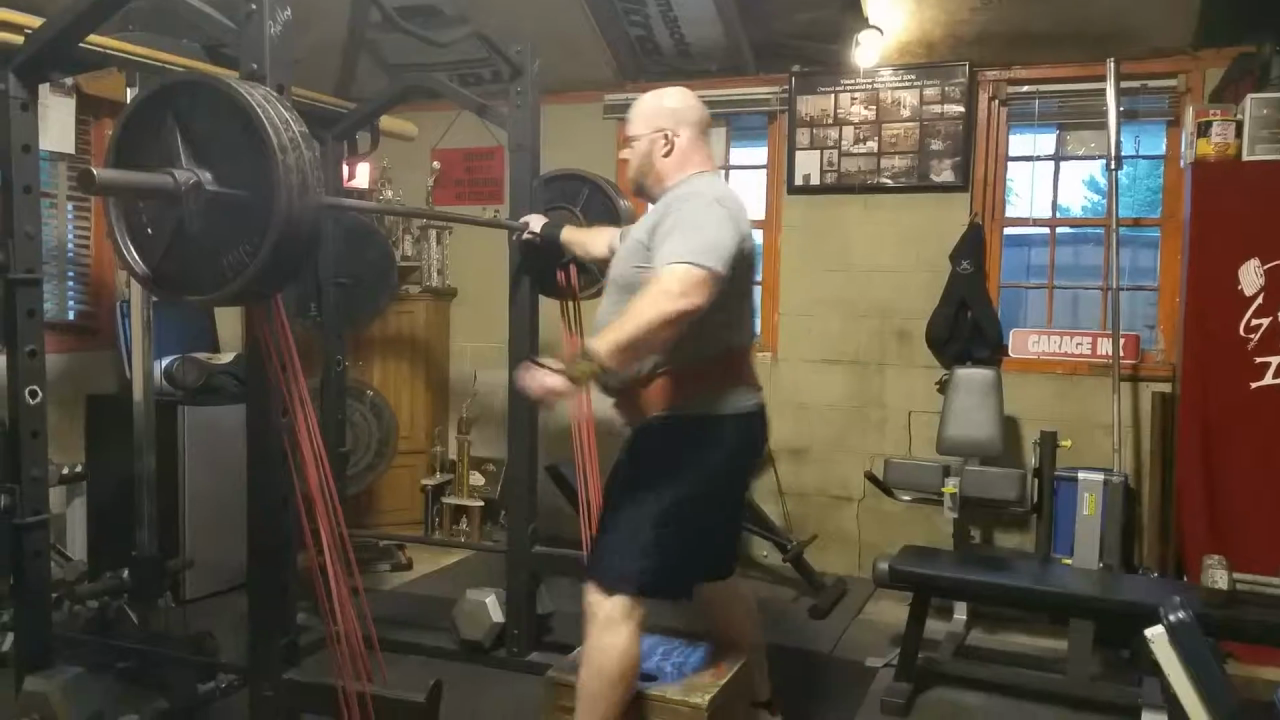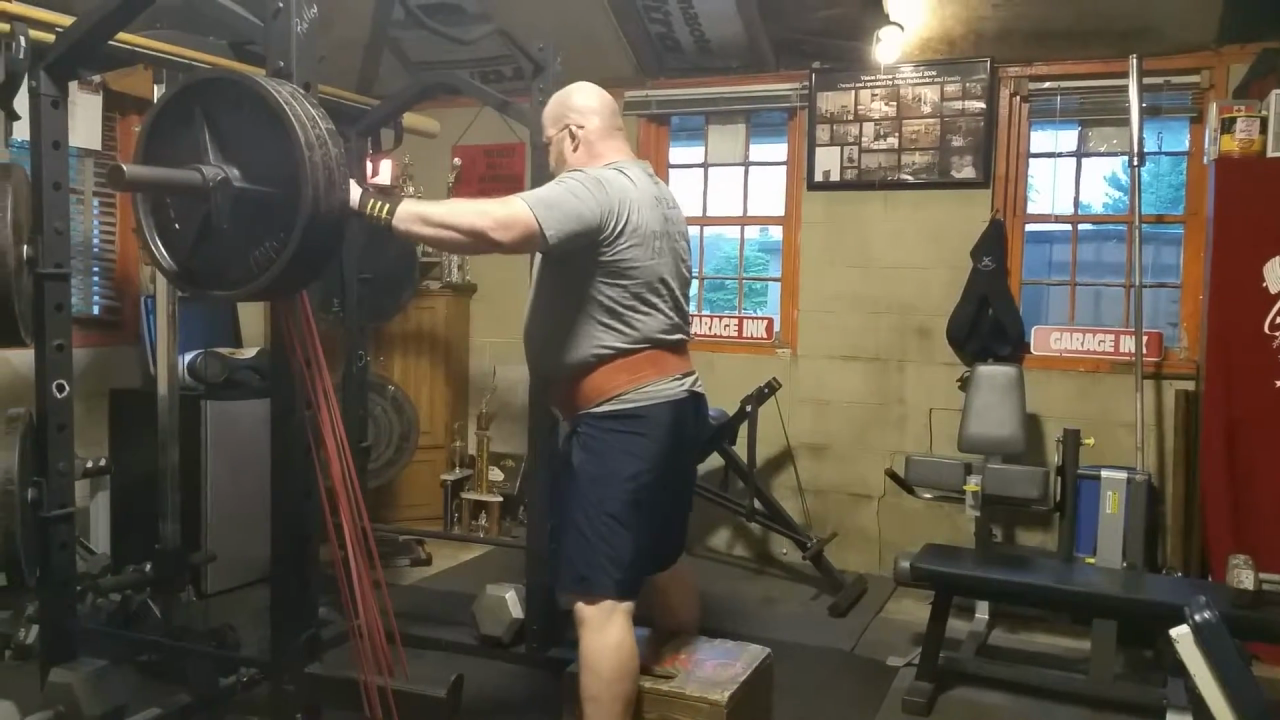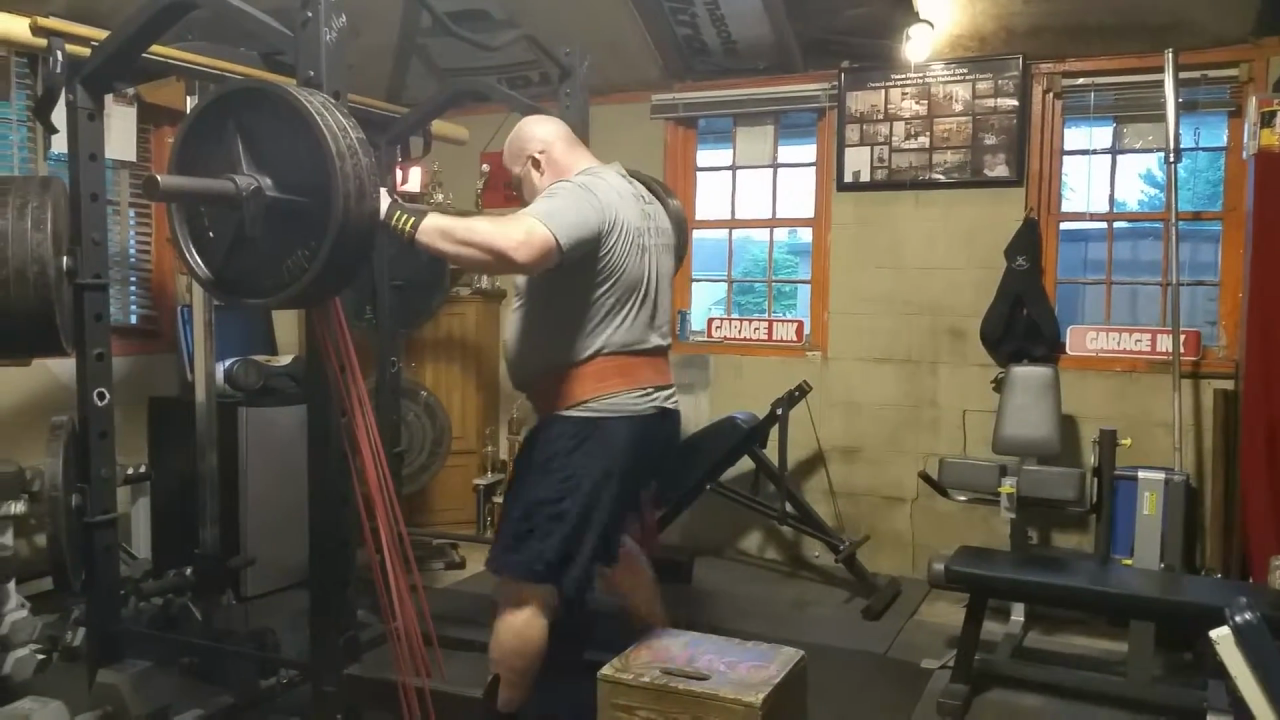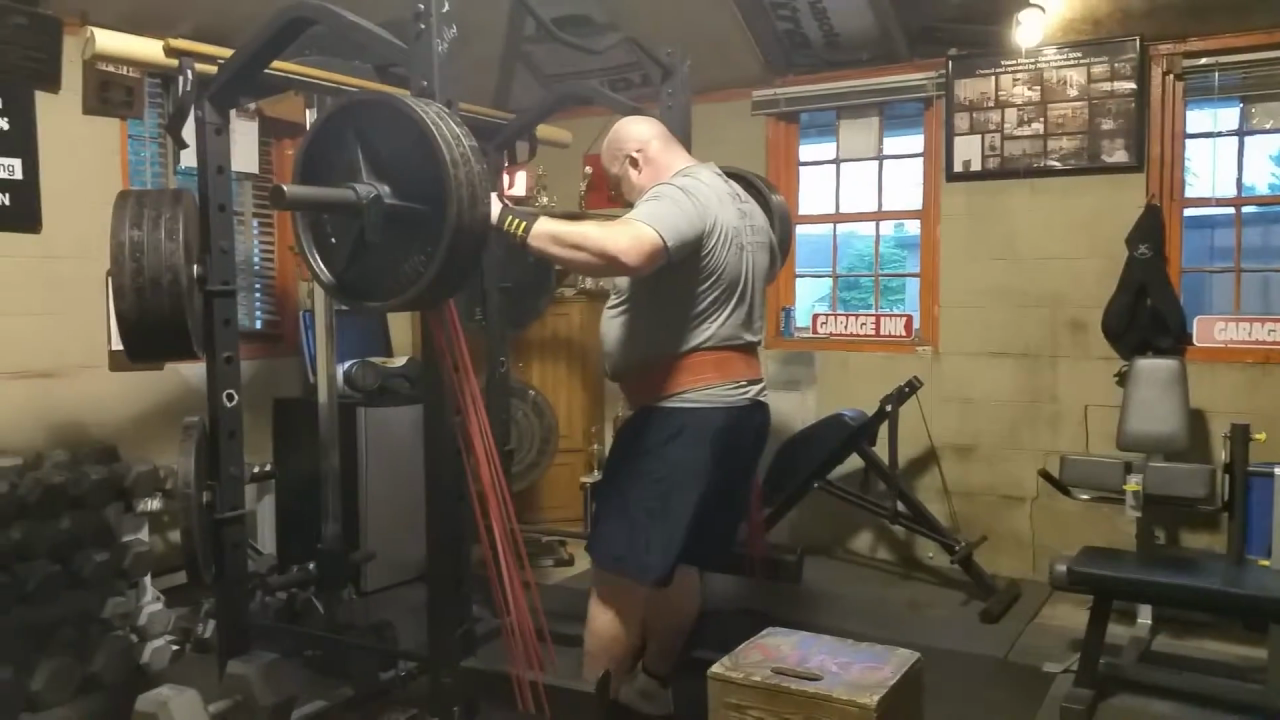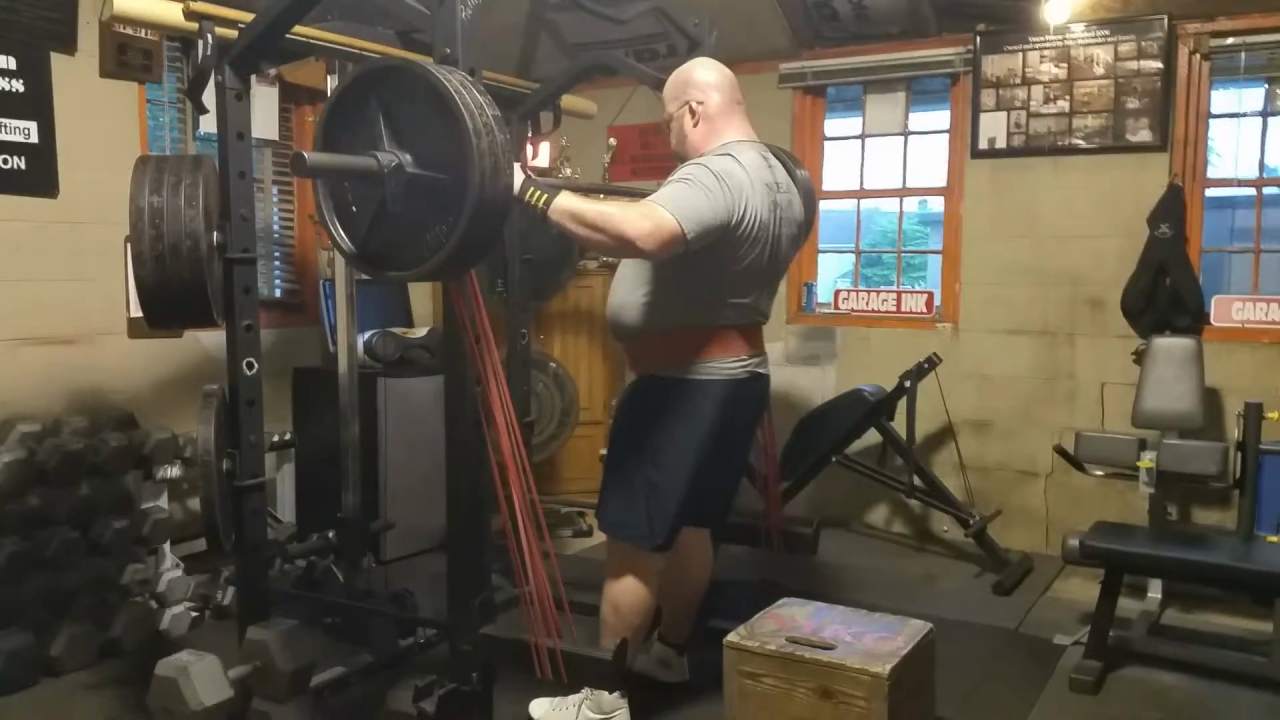
dt=1s
person 1, frame 1
left shoulder: (698, 204)
right shoulder: (684, 207)
left elbow: (675, 299)
right elbow: (616, 244)
left wrist: (578, 369)
right wrist: (555, 233)
left hip: (692, 427)
right hip: (714, 424)
left knee: (612, 598)
right knee: (710, 572)
person 1, frame 2
left shoulder: (596, 190)
right shoulder: (652, 192)
left elbow: (493, 226)
left wrist: (371, 205)
left hip: (624, 418)
right hip: (669, 405)
left knee: (599, 599)
right knee: (659, 561)
person 1, frame 3
left shoulder: (579, 197)
right shoulder: (640, 199)
left elbow: (513, 246)
left wrist: (399, 216)
left hip: (595, 419)
right hip: (649, 410)
left knee: (523, 581)
right knee: (605, 544)
person 1, frame 4
left shoulder: (681, 197)
right shoulder: (739, 201)
left elbow: (622, 250)
left wrist: (512, 220)
left hip: (685, 414)
right hip: (736, 404)
left knee: (621, 571)
right knee: (675, 559)
person 1, frame 5
left shoulder: (717, 177)
right shoulder: (777, 181)
left elbow: (640, 234)
left wrist: (534, 193)
left hip: (685, 383)
right hip: (736, 375)
left knee: (633, 540)
right knee: (687, 524)
right ankle: (668, 652)
